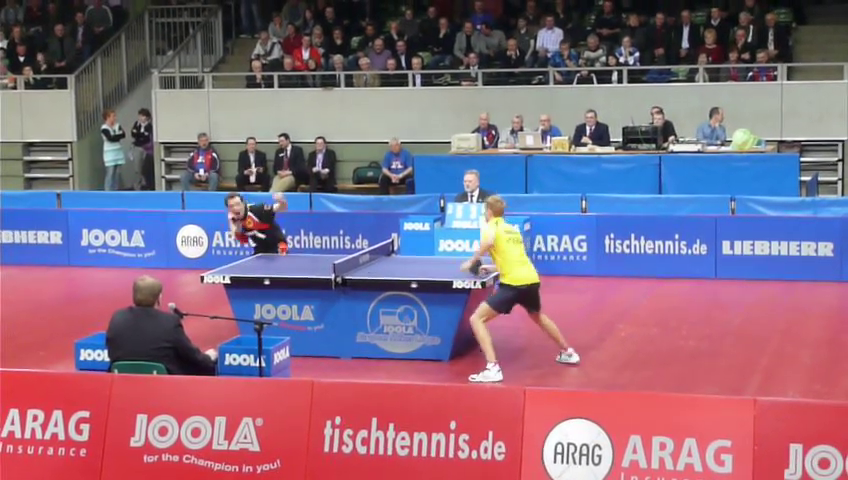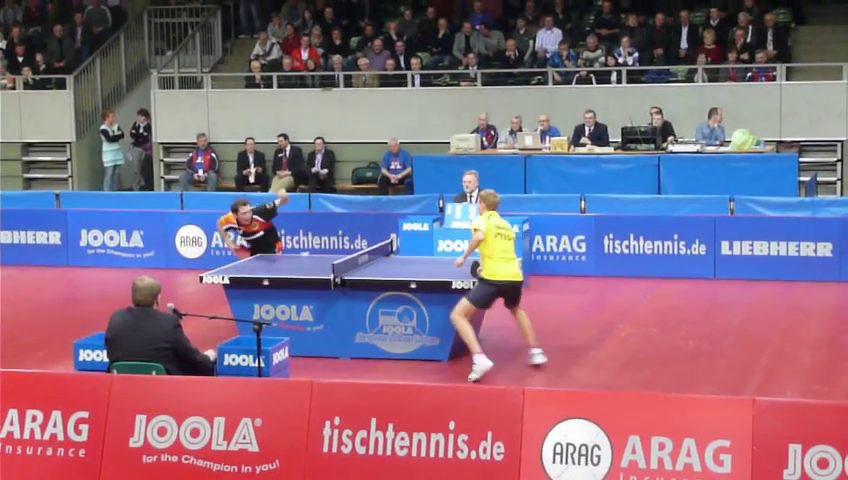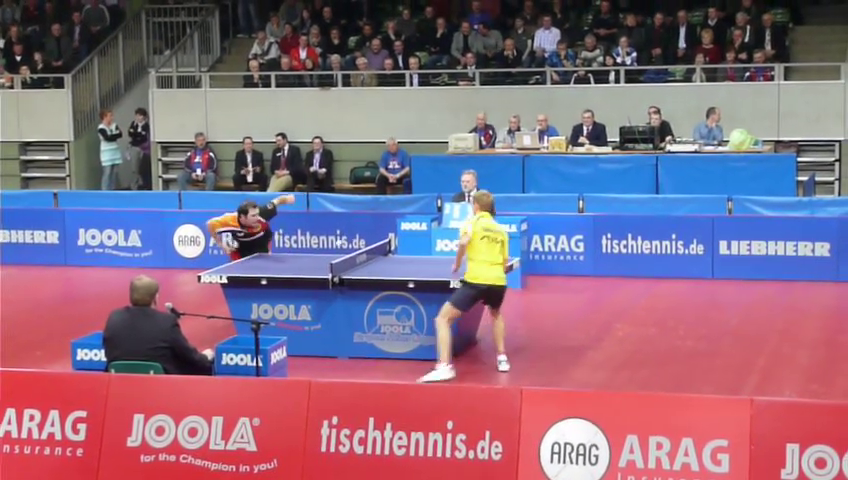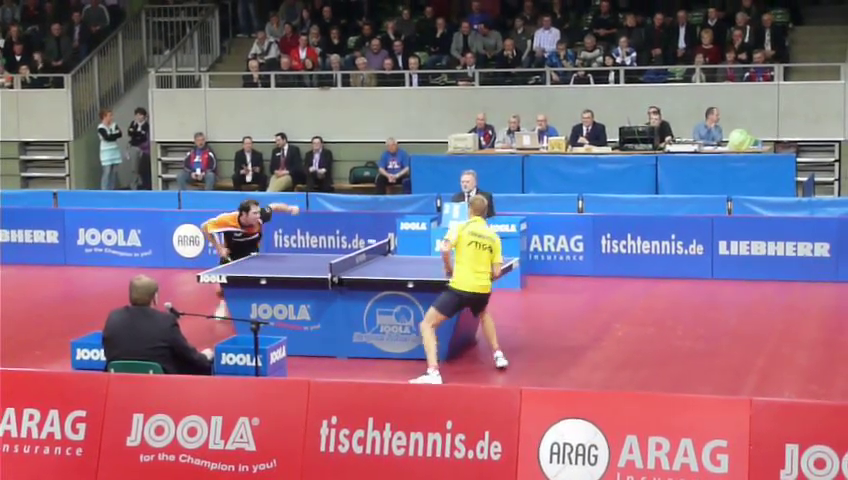
dt=0.1s
person 1, frame 1
left shoulder: (491, 227)
right shoulder: (513, 230)
left elbow: (489, 242)
left wrist: (472, 261)
right wrist: (494, 268)
left hip: (512, 284)
right hip: (531, 281)
left knee: (476, 319)
right knee: (538, 317)
left ankle: (492, 368)
right ankle: (568, 352)
person 1, frame 2
left shoulder: (482, 220)
right shoulder: (507, 226)
left elbow: (479, 237)
left wrist: (464, 258)
left hip: (494, 279)
right hip: (515, 277)
left knee: (457, 316)
right knee: (516, 311)
left ankle: (479, 358)
right ankle: (535, 352)
person 1, frame 3
left shoulder: (472, 222)
right shoulder: (501, 231)
left elbow: (464, 241)
left wrist: (457, 262)
left hip: (475, 282)
right hip: (498, 284)
left knee: (442, 320)
right knee: (495, 315)
left ankle: (444, 367)
right ankle: (502, 359)
person 1, frame 4
left shoulder: (461, 227)
right shoulder: (494, 237)
left elbow: (445, 250)
right elbow: (497, 273)
left wrist: (448, 268)
left hip: (460, 288)
right hip: (483, 289)
left knee: (427, 325)
right knee: (483, 314)
left ankle: (433, 373)
right ankle: (498, 355)
